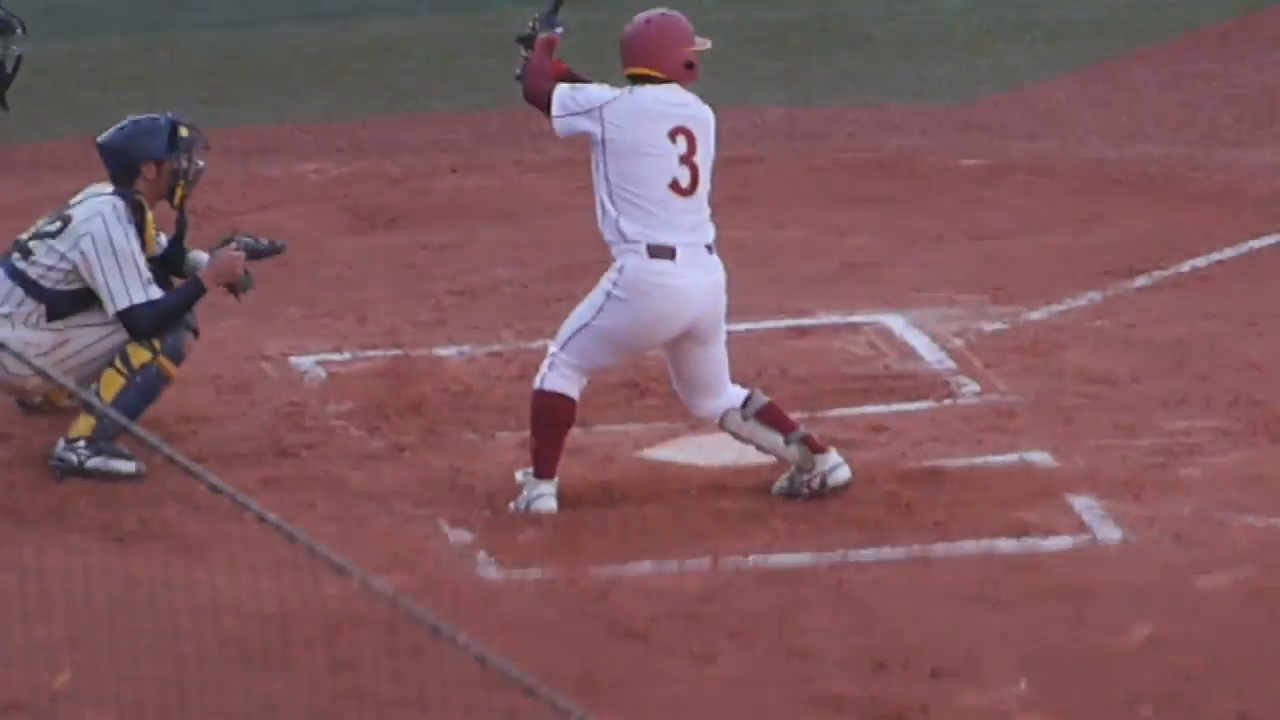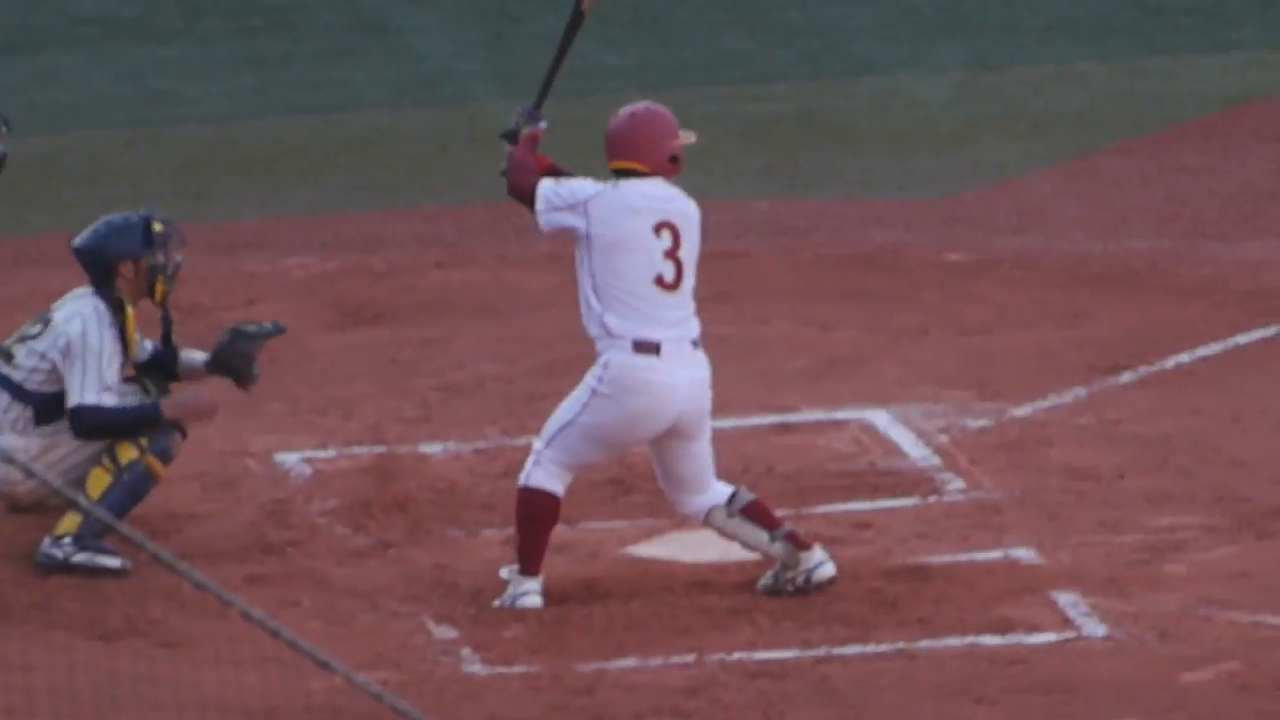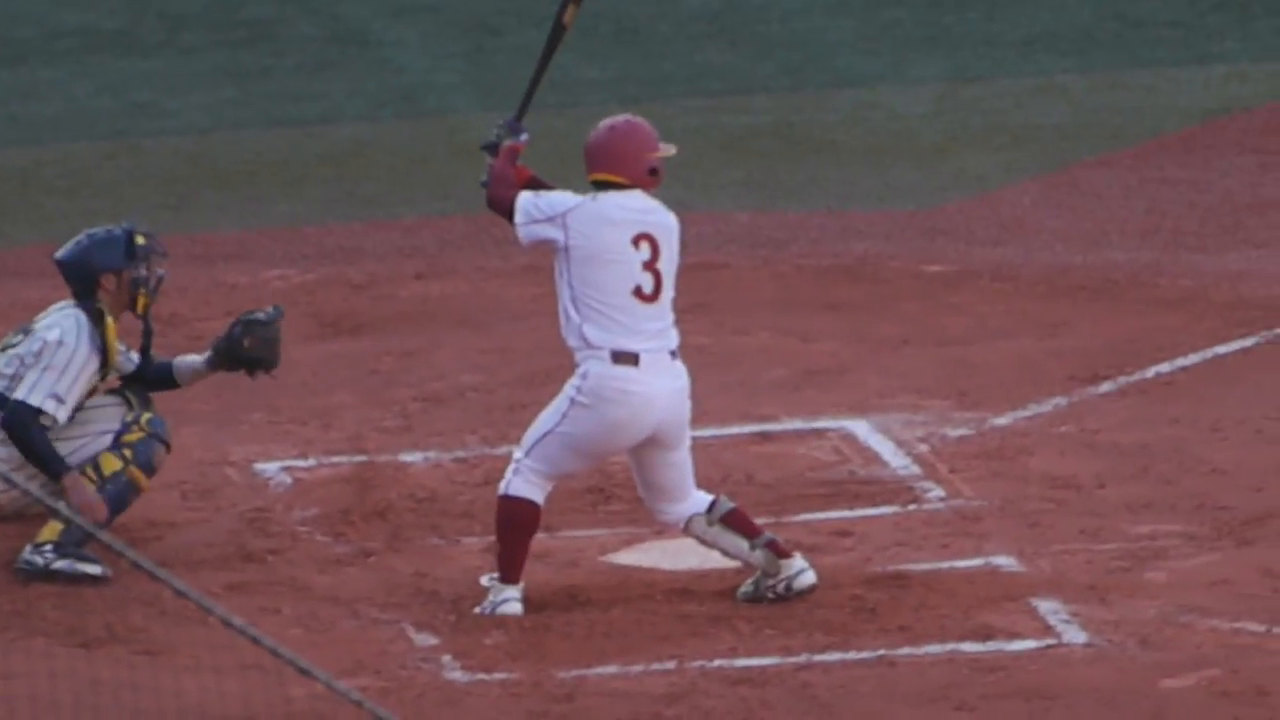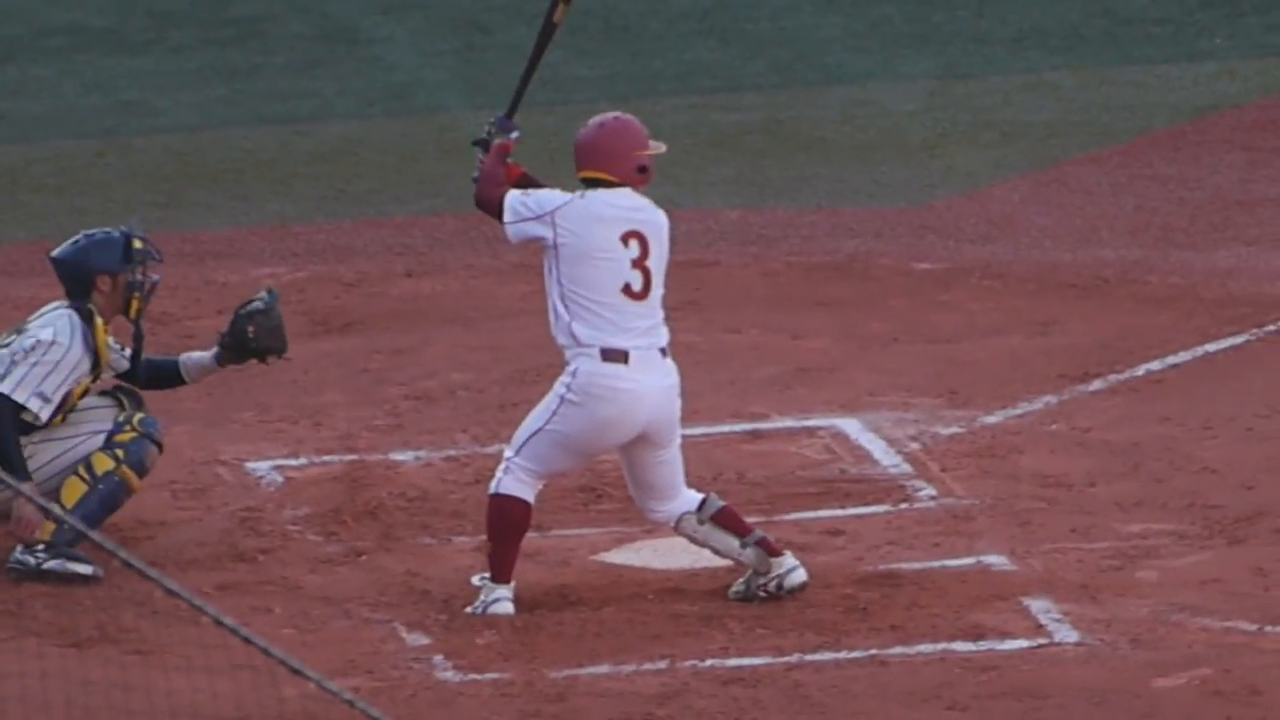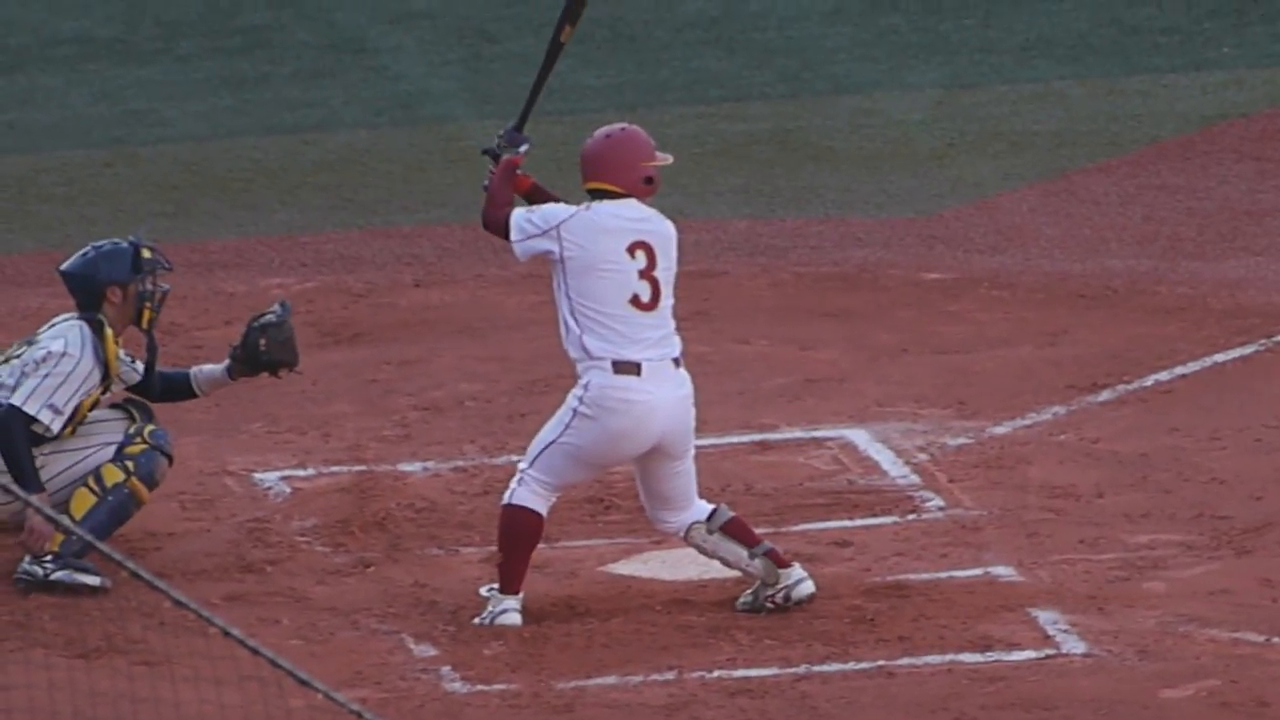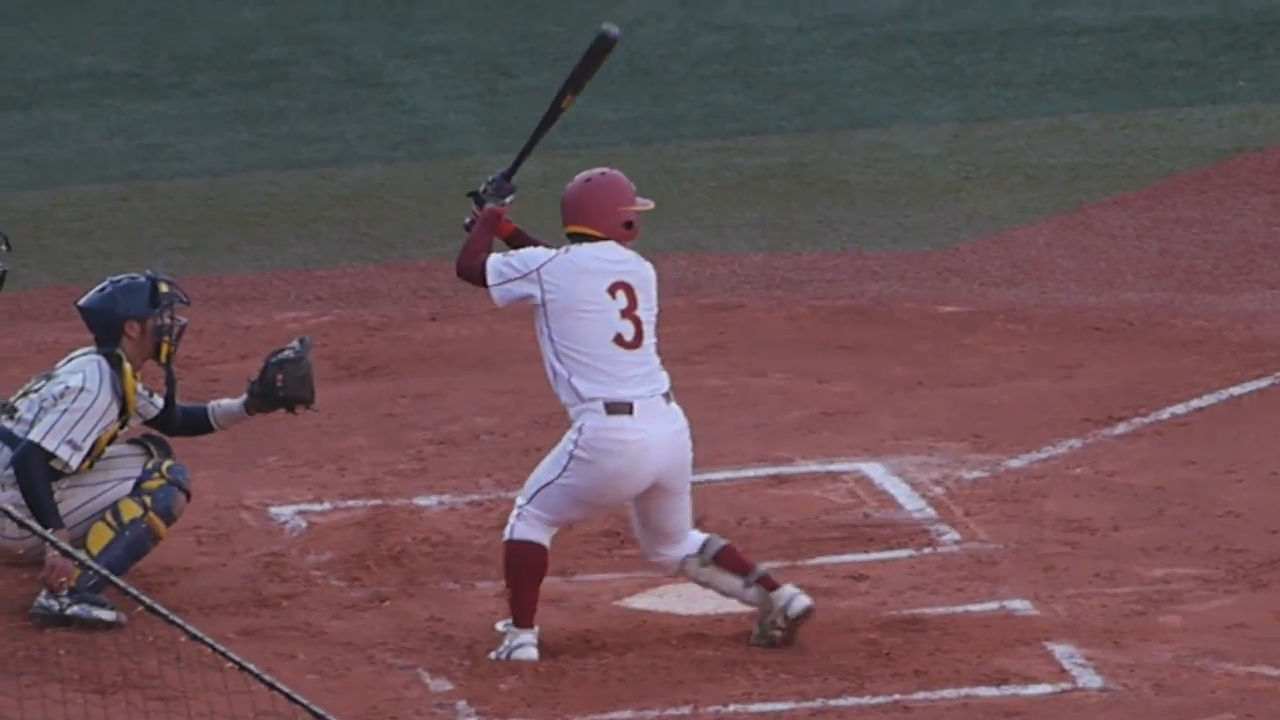
dt=0.2s
person 1, frame 1
left shoulder: (614, 107)
right shoulder: (699, 113)
left elbow: (537, 89)
left wrist: (544, 41)
right wrist: (561, 69)
left hip: (647, 277)
right hip: (705, 278)
left knee: (562, 366)
right knee: (713, 396)
left ankle: (540, 487)
right ankle: (819, 460)
person 1, frame 2
left shoulder: (598, 201)
right shoulder: (685, 208)
left elbow: (519, 185)
left wrist: (527, 139)
right wrist: (547, 165)
left hip: (633, 373)
right hip: (691, 374)
left knee: (548, 463)
right knee: (698, 492)
left ankle: (526, 583)
right ankle: (805, 556)
person 1, frame 3
left shoulder: (577, 213)
right shoulder: (664, 220)
left elbow: (499, 196)
left wrist: (508, 148)
right wrist: (527, 177)
left hip: (612, 383)
right hip: (670, 383)
left knee: (527, 474)
right knee: (678, 500)
left ankle: (506, 592)
right ankle: (784, 564)
person 1, frame 4
left shoulder: (564, 211)
right shoulder: (654, 217)
left elbow: (488, 196)
left wrist: (498, 147)
right wrist: (517, 174)
left hip: (601, 382)
right hip: (660, 381)
left knee: (518, 471)
right knee: (668, 499)
left ankle: (498, 591)
right ankle: (775, 562)
person 1, frame 5
left shoulder: (568, 224)
right shoulder: (661, 228)
left elbow: (494, 219)
left wrist: (509, 161)
right wrist: (526, 184)
left hip: (614, 394)
right hip: (674, 392)
left knee: (532, 484)
right knee: (679, 510)
left ankle: (506, 601)
right ankle: (784, 574)
person 1, frame 6
left shoulder: (547, 267)
right shoulder: (639, 269)
left elbow: (468, 266)
left wrist: (489, 214)
right wrist: (507, 228)
left hip: (609, 437)
right hip: (669, 430)
left knee: (531, 518)
right knee: (675, 544)
left ankle: (522, 636)
right ankle: (779, 598)
person 2, frame 1
left shoulder: (110, 199)
right shoulder: (110, 223)
left elbow: (164, 256)
right elbow: (143, 322)
left wrist: (211, 264)
right wrist: (206, 279)
left knee: (157, 305)
right knee: (172, 328)
left ankle: (52, 390)
right ankle: (84, 445)
person 2, frame 2
left shoulder: (95, 305)
right shoulder: (94, 322)
left elbow: (154, 361)
right elbow: (87, 422)
left wrist: (210, 362)
right wrist: (167, 409)
left knee: (146, 396)
right knee: (161, 428)
left ankle: (44, 489)
right ankle: (72, 541)
person 2, frame 3
left shoulder: (81, 320)
right shoulder: (74, 333)
left elbow: (144, 374)
left wrist: (213, 361)
right wrist: (71, 482)
left knee: (130, 401)
right knee: (147, 433)
left ankle: (39, 496)
right ankle: (53, 549)
person 2, frame 4
left shoulder: (76, 322)
right shoulder: (68, 336)
left elbow: (144, 374)
left wrist: (220, 356)
left knee: (122, 404)
right knee: (140, 436)
right ankle: (44, 548)
person 2, frame 5
left shoulder: (89, 334)
right shoulder: (78, 348)
left elbow: (157, 386)
left wrist: (233, 369)
right wrist: (37, 502)
left knee: (134, 418)
right knee: (149, 448)
right ankle: (52, 558)
person 2, frame 6
left shoulder: (107, 370)
right shoulder: (97, 383)
left elbow: (175, 420)
left wrist: (250, 405)
right wrist: (56, 539)
left knee: (151, 454)
right knee: (168, 482)
right ankle: (70, 593)
